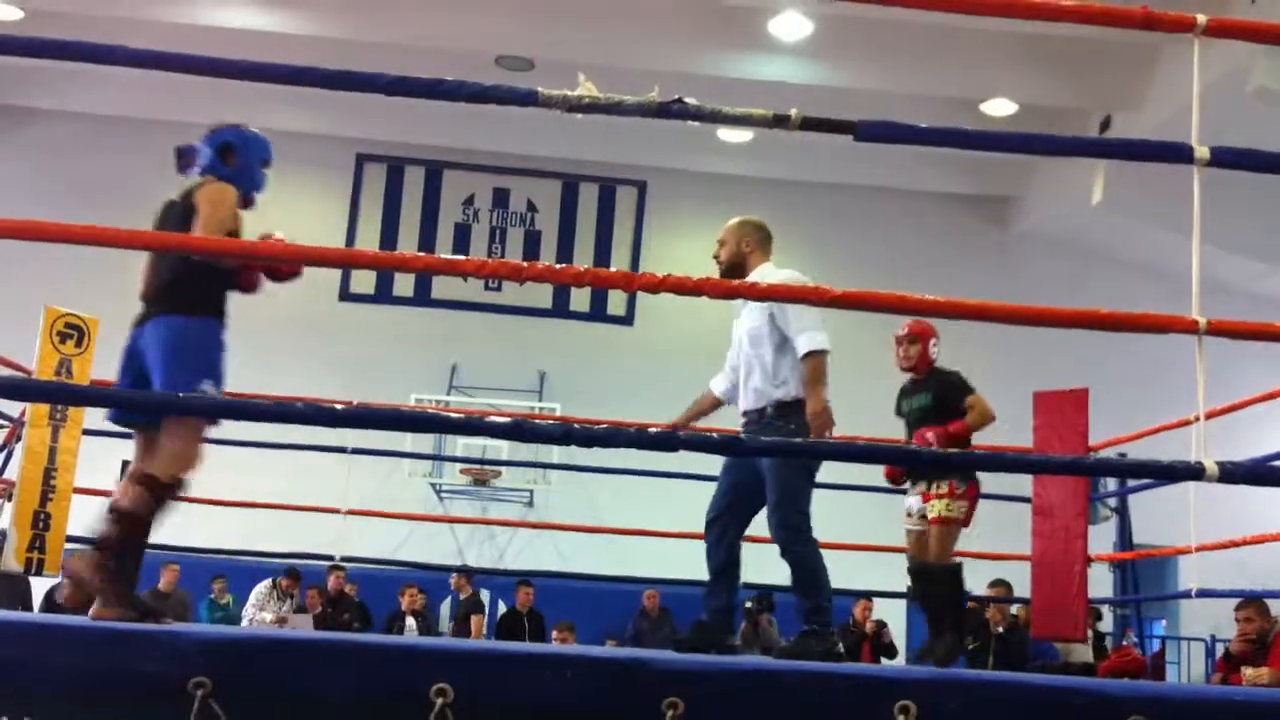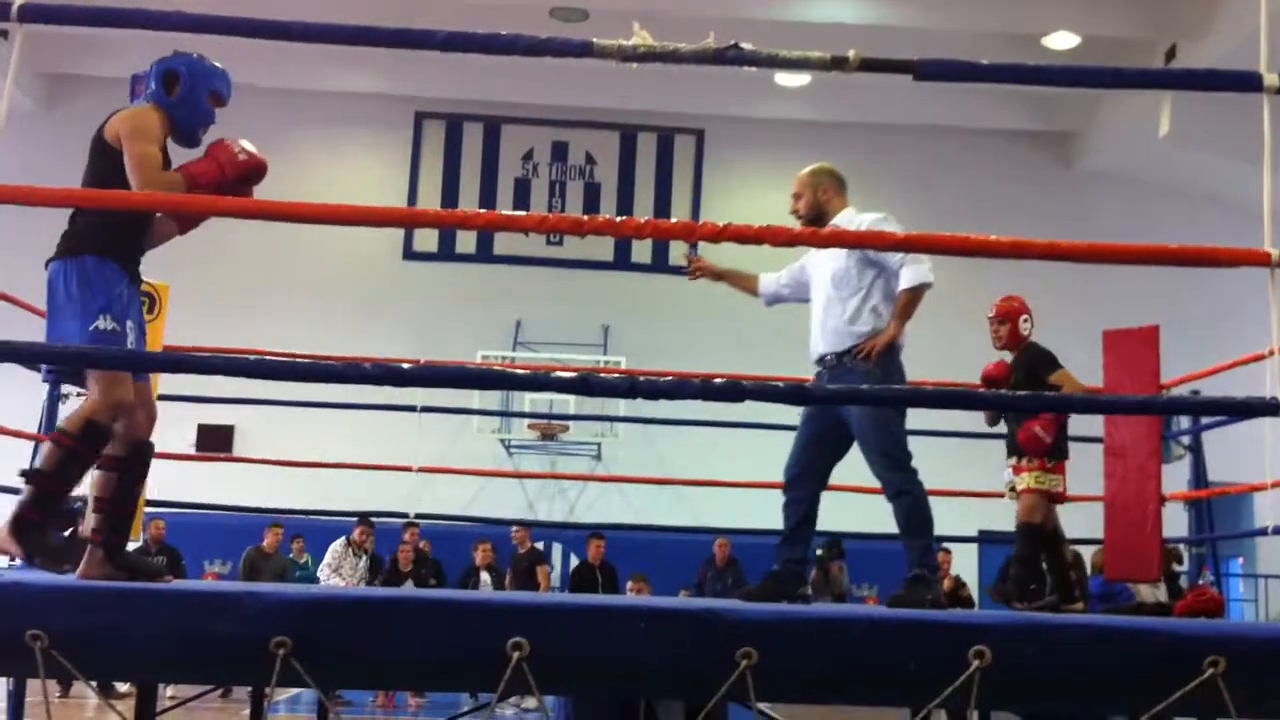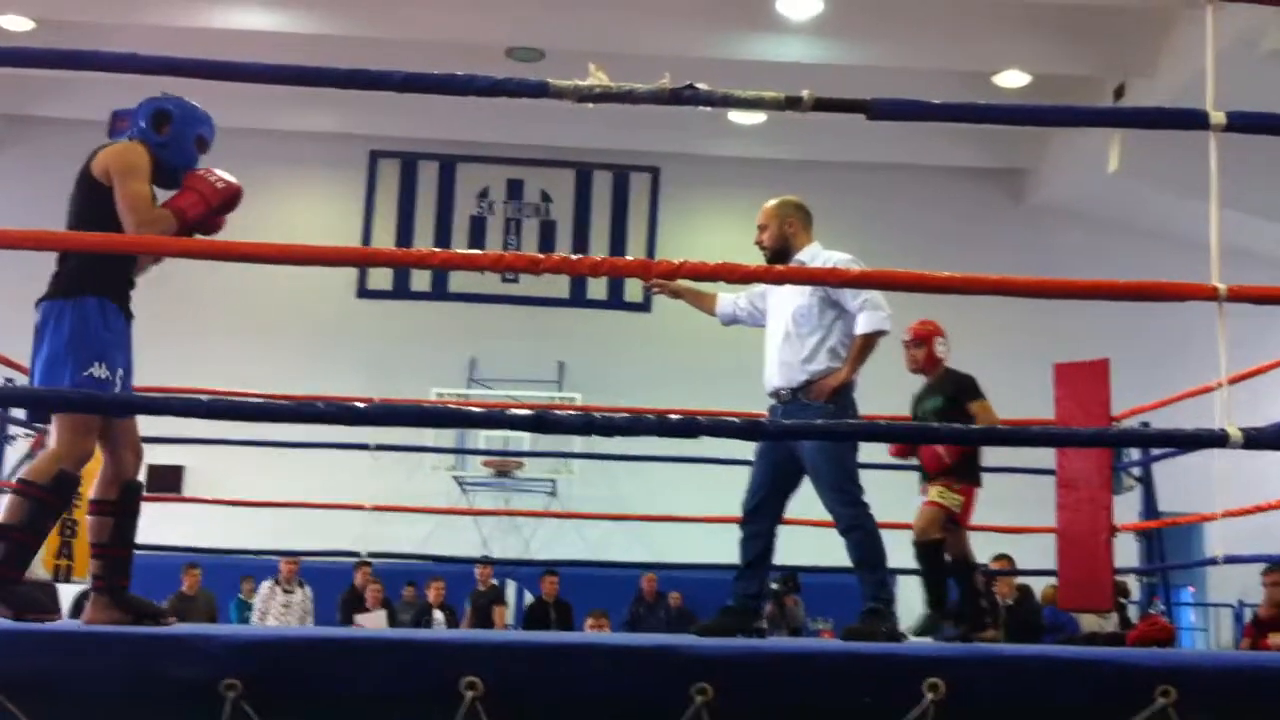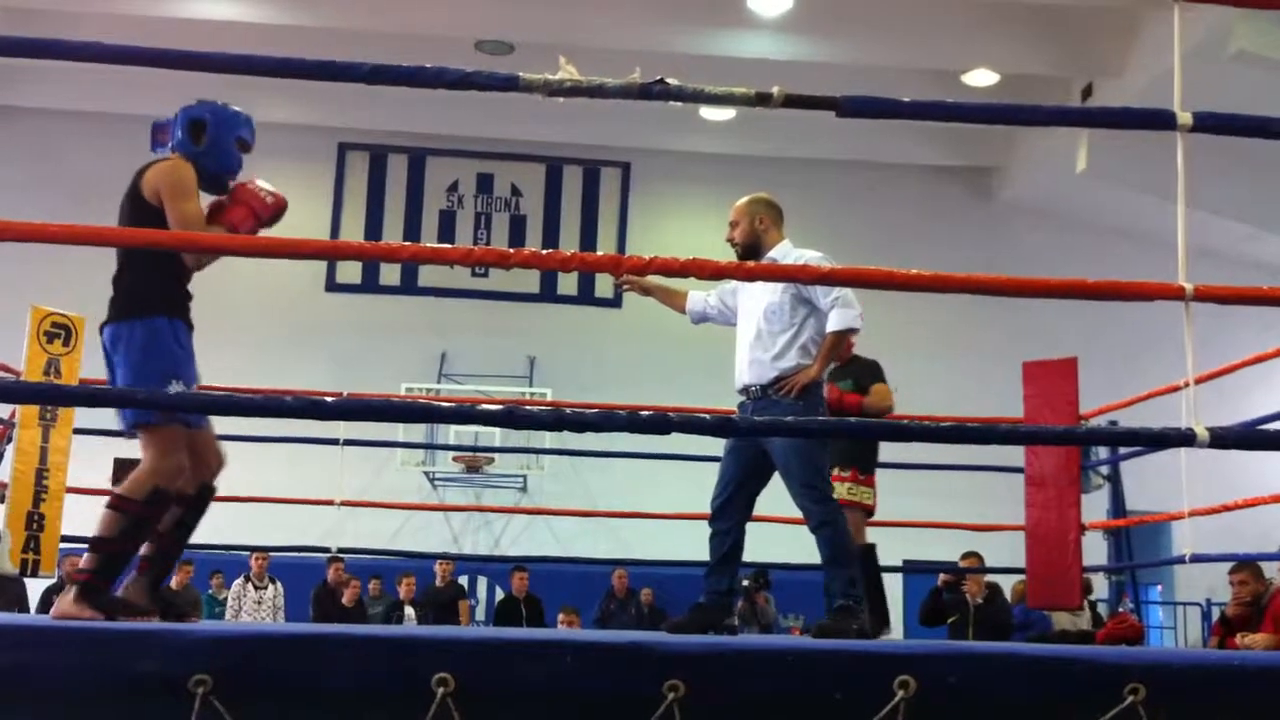
dt=1s
person 1, frame 1
left shoulder: (173, 208)
right shoulder: (220, 192)
right elbow: (204, 245)
left wrist: (227, 276)
right wrist: (258, 260)
left hip: (150, 328)
right hip: (189, 327)
left knee: (150, 458)
right knee: (179, 449)
left ankle: (112, 591)
right ankle: (99, 559)
person 1, frame 2
left shoulder: (148, 139)
right shoulder: (139, 119)
right elbow: (147, 189)
left wrist: (208, 199)
right wrist: (211, 171)
left hip: (115, 277)
right hip: (89, 269)
left knee: (137, 416)
right knee: (113, 396)
left ankle: (104, 552)
person 1, frame 3
left shoulder: (127, 171)
right shoulder: (128, 153)
right elbow: (141, 230)
left wrist: (187, 224)
right wrist: (194, 202)
left hip: (100, 315)
right hip: (83, 309)
left knee: (124, 455)
right knee: (75, 445)
left ankle: (108, 597)
person 1, frame 4
left shoulder: (164, 185)
right shoulder: (174, 171)
right elbow: (193, 251)
left wrist: (228, 226)
right wrist: (242, 217)
left hip: (156, 328)
right hip: (149, 325)
left knee: (204, 461)
right knee: (166, 463)
left ankle: (143, 586)
right ankle: (83, 592)
person 2, frame 1
left shoulder: (782, 284)
right shoulder: (750, 303)
left elbow: (812, 340)
right elbow: (729, 379)
left wrist: (816, 395)
right wrist: (685, 419)
left hip: (786, 423)
right hip: (757, 428)
left knee: (789, 530)
right knee: (721, 523)
left ankle: (820, 633)
right ankle: (717, 625)
person 2, frame 2
left shoulder: (869, 228)
right shoulder: (818, 257)
left elbow: (917, 269)
right elbow: (773, 286)
left wrist: (893, 329)
right wrist: (720, 274)
left hip: (868, 371)
right hip: (829, 376)
left knee: (894, 473)
right knee: (800, 477)
left ankle: (924, 579)
right ankle: (789, 572)
person 2, frame 3
left shoulder: (833, 266)
right shoulder: (776, 287)
left elbow: (875, 314)
right elbow: (730, 308)
left wrist: (845, 372)
right wrist: (679, 291)
left hip: (820, 407)
right hip: (783, 411)
left knee: (847, 509)
right knee: (757, 512)
left ankle: (880, 612)
right ankle: (745, 608)
person 2, frame 4
left shoulder: (804, 264)
right shoulder: (746, 284)
left elbow: (846, 312)
right elbow: (700, 305)
left wrist: (816, 369)
right wrist: (649, 288)
left hip: (790, 404)
right hip: (752, 408)
left knee: (817, 506)
right knee: (726, 508)
left ankle: (848, 607)
right ankle: (714, 604)
person 3, frame 1
left shoulder: (948, 381)
right shoulder: (905, 392)
left elbow: (985, 413)
left wrist: (945, 435)
right wrist: (898, 463)
left hip: (952, 480)
right hip: (920, 483)
left knee: (939, 554)
right knee: (916, 559)
left ankle: (954, 634)
right ankle: (937, 632)
person 3, frame 2
left shoulder: (1038, 356)
right shoulder: (1007, 368)
left elbow: (1074, 388)
right elbow: (991, 420)
left wrist: (1048, 422)
right wrist: (990, 388)
left hip: (1043, 454)
right hip: (1019, 455)
left knee: (1028, 518)
right knee: (1045, 523)
left ankle: (1016, 589)
right ankle: (1067, 594)
person 3, frame 3
left shoulder: (960, 382)
right shoulder: (921, 397)
left elbow: (990, 422)
right elbow: (916, 444)
left wrist: (952, 449)
right wrist: (903, 446)
left hip: (958, 477)
right hip: (933, 480)
left knee: (924, 530)
right knee: (957, 550)
left ankle: (938, 609)
right ankle: (976, 623)
person 3, frame 4
left shoulder: (865, 367)
right shoulder: (827, 377)
left elbow: (885, 403)
left wrist: (840, 400)
left hip: (855, 467)
right hip: (829, 467)
left knee: (854, 538)
left ankle: (878, 619)
